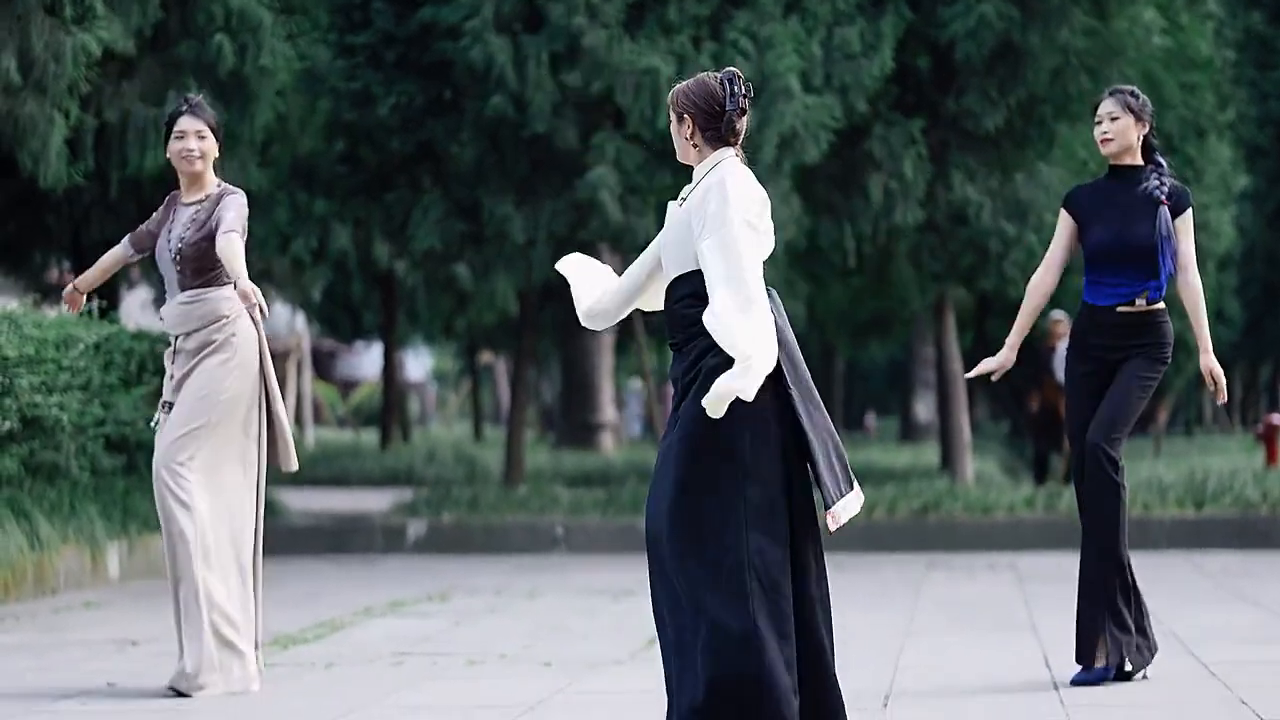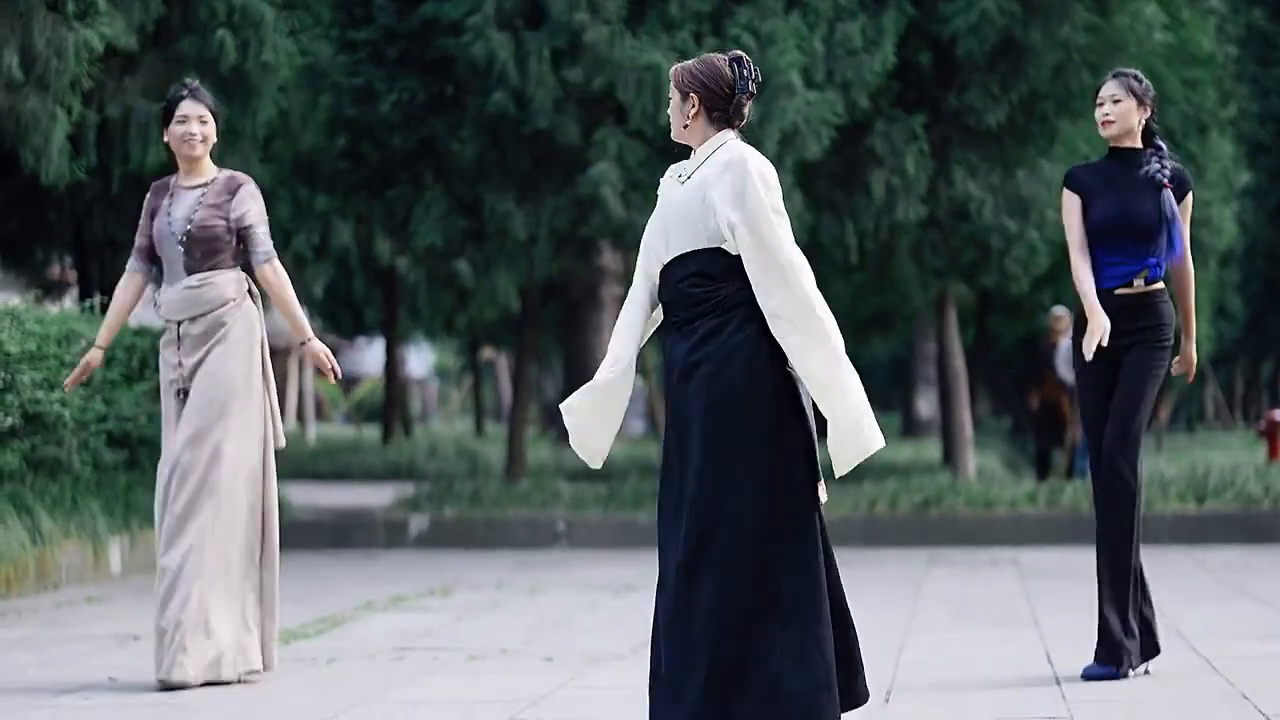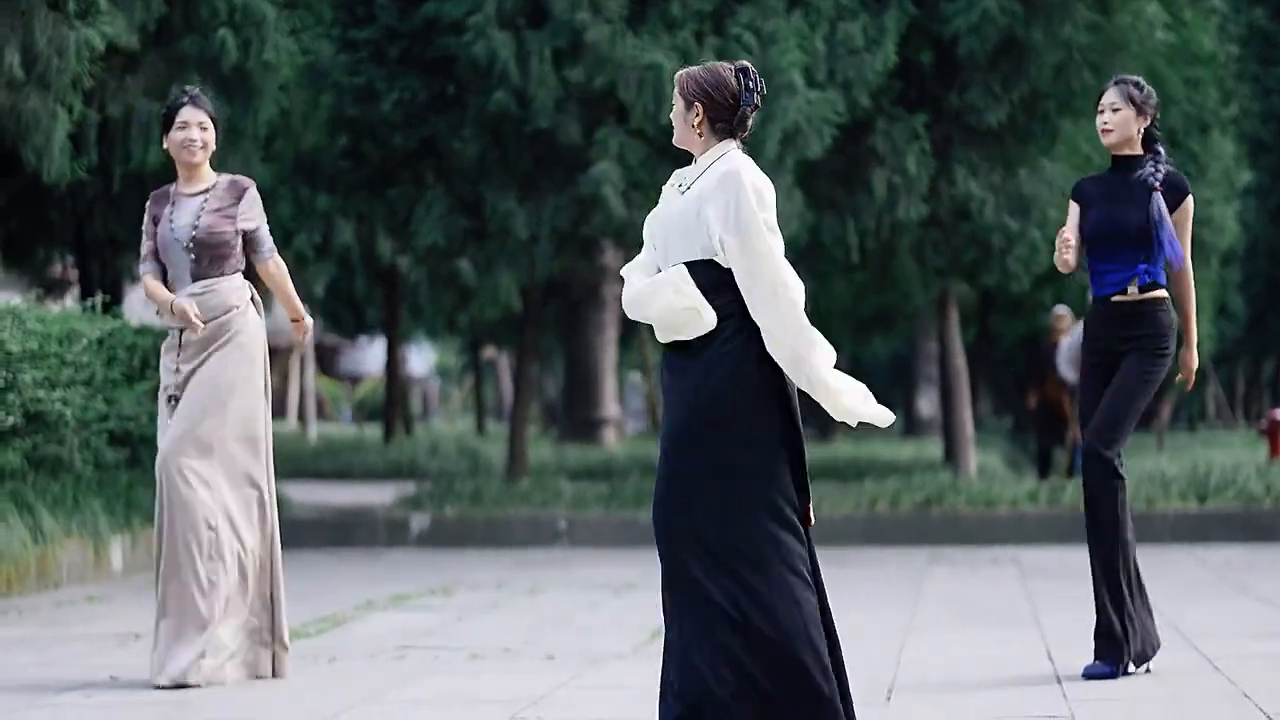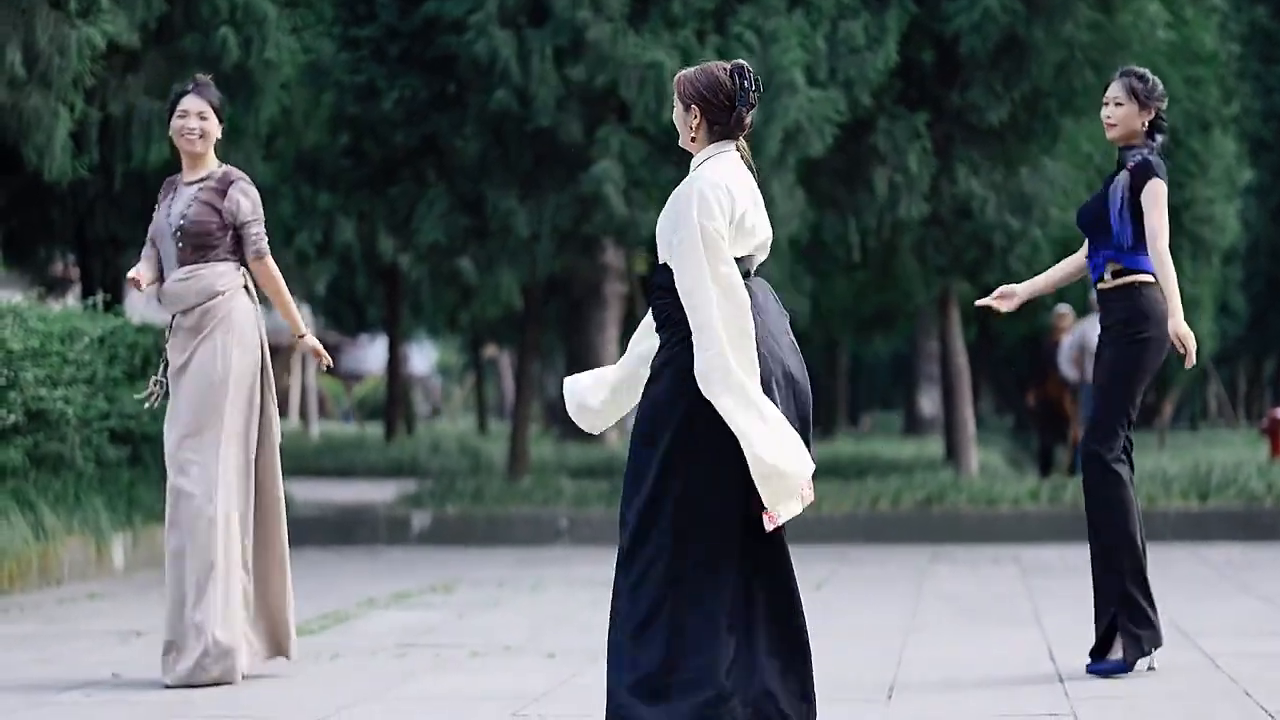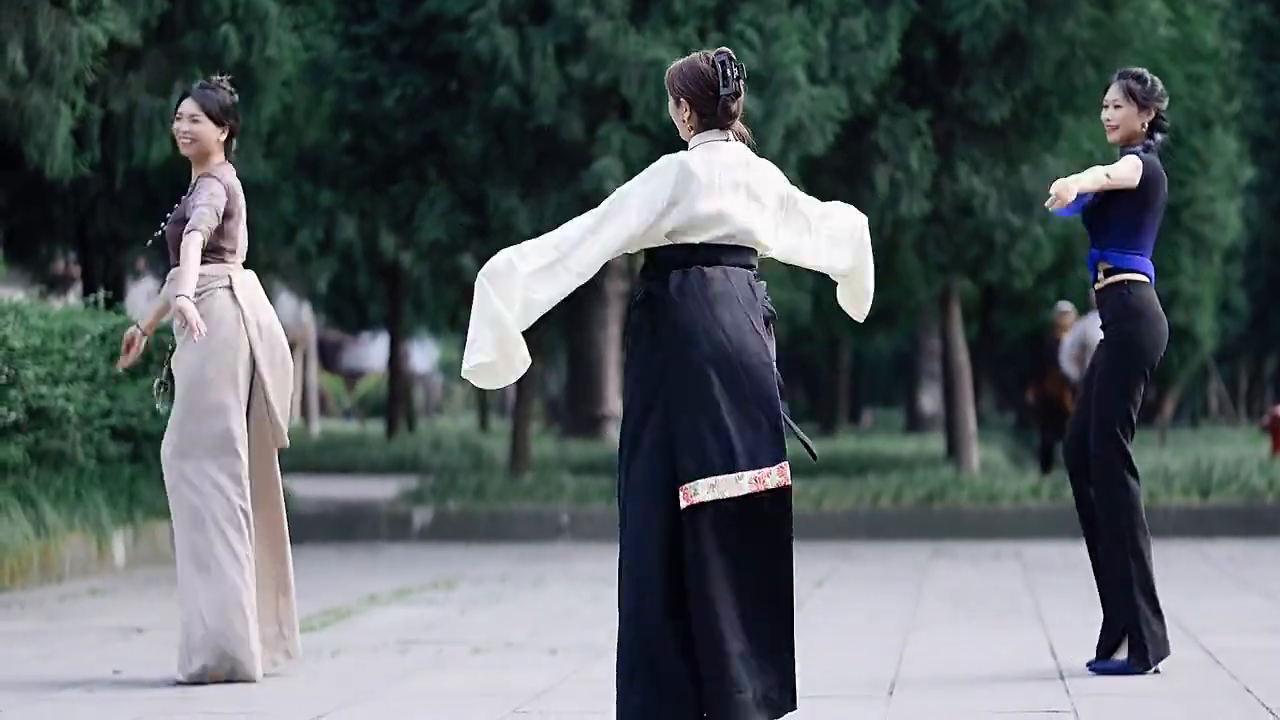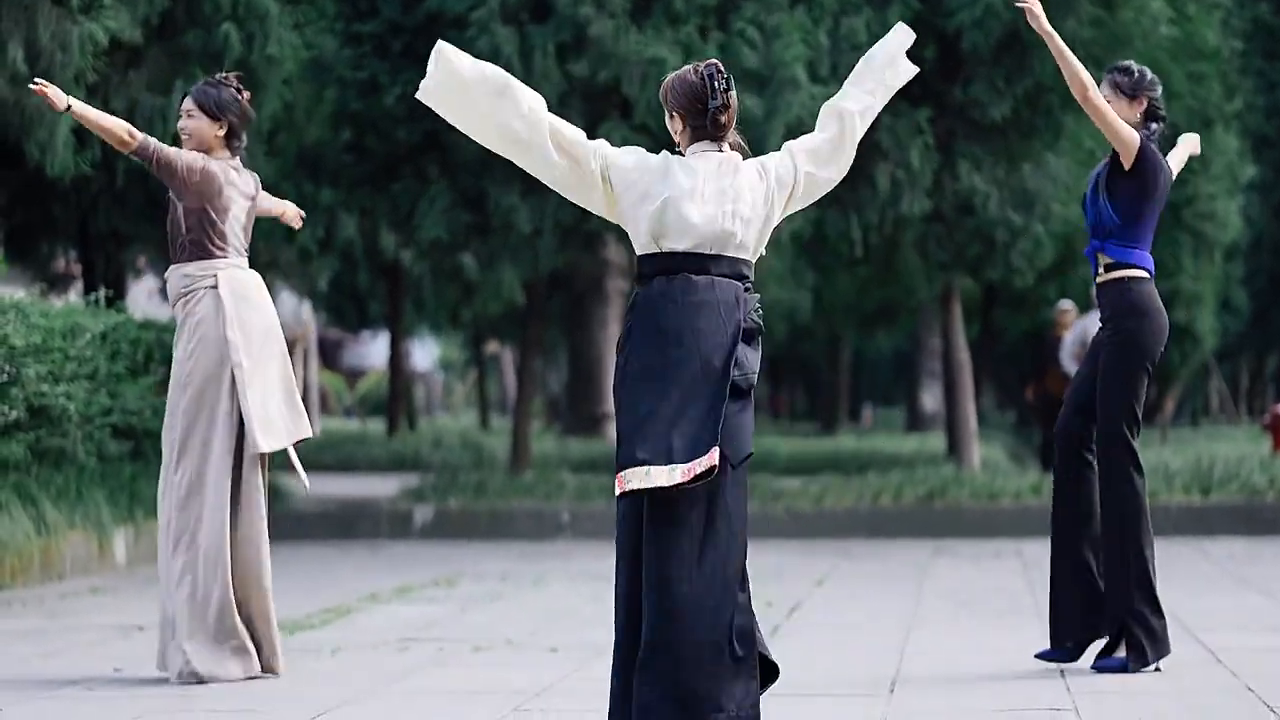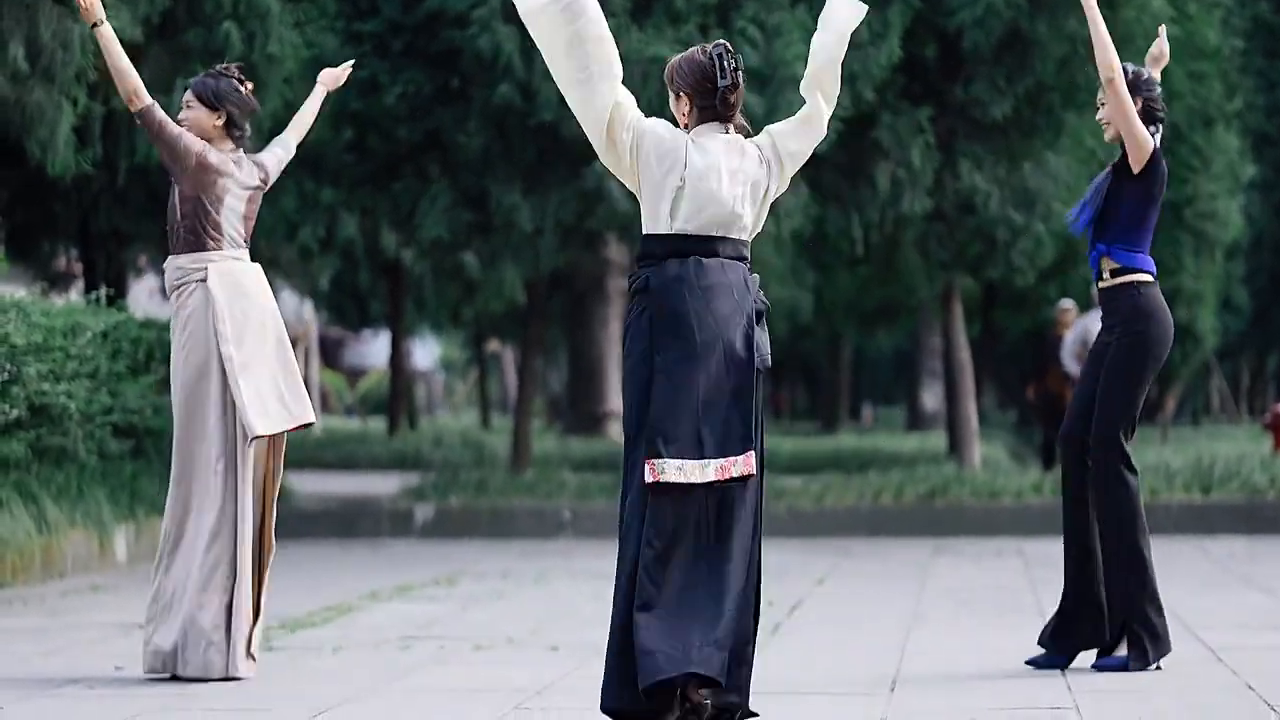
dt=0.2s
person 1, frame 1
left shoulder: (729, 188)
right shoulder: (702, 197)
left elbow: (737, 280)
right elbow: (653, 277)
left wrist: (745, 357)
right wrist: (603, 287)
left hip: (735, 368)
right hip: (717, 370)
left knee: (716, 534)
right knee: (708, 534)
person 1, frame 2
left shoulder: (743, 171)
right shoulder: (681, 181)
left elbow: (783, 276)
right elbow: (653, 279)
left wrist: (832, 383)
right wrist: (606, 382)
left hip: (739, 357)
right hip: (705, 362)
left knee: (739, 521)
right knee: (708, 525)
person 1, frame 3
left shoulder: (737, 182)
right shoulder: (680, 187)
left elbow: (770, 282)
right elbow: (651, 266)
left wrist: (820, 377)
right wrist: (656, 293)
left hip: (731, 362)
right hip: (703, 367)
left knee: (725, 525)
right knee: (733, 528)
person 1, frame 4
left shoulder: (705, 185)
right shoulder: (733, 178)
left elbow: (707, 291)
right elbow: (677, 298)
left wrist: (678, 385)
right wrist: (620, 380)
left hip: (719, 359)
right hip: (750, 342)
left knee: (684, 529)
right knee: (734, 526)
person 1, frame 5
left shoulder: (673, 174)
right shoulder: (763, 176)
left elbow: (594, 235)
right elbow: (830, 227)
left wrist: (512, 293)
right wrist: (852, 273)
left hip: (681, 333)
right hip: (744, 332)
left knee: (674, 511)
right knee: (737, 514)
person 1, frame 6
left shoulder: (649, 174)
right shoulder: (767, 177)
left elbow: (551, 140)
right elbow: (835, 135)
left wrist: (457, 74)
right wrist: (888, 57)
left hip: (664, 337)
right hip: (730, 338)
left knee: (661, 511)
right knee: (708, 509)
person 1, frame 7
left shoulder: (663, 147)
right shoulder: (763, 156)
left elbow: (597, 88)
right elbow: (815, 106)
left hip: (671, 316)
right hip: (735, 317)
left knee: (665, 495)
right knee: (711, 497)
person 2, frame 1
left shoulder: (1172, 196)
right shoulder: (1082, 198)
left elbow: (1187, 275)
right elbow: (1049, 272)
left wrist: (1205, 350)
right wrist: (1010, 347)
left hip: (1146, 342)
right hip: (1088, 341)
left knee: (1098, 449)
right knee: (1087, 467)
left ankle: (1109, 639)
right ankle: (1126, 633)
person 2, frame 2
left shoulder: (1172, 178)
right shoulder: (1080, 178)
left elbow: (1182, 263)
right elbow: (1078, 255)
left wrist: (1189, 337)
right wrist: (1094, 312)
left hip: (1149, 323)
right hip: (1097, 325)
left knee: (1120, 453)
right knee: (1102, 461)
left ankle: (1119, 641)
right ankle: (1132, 632)
person 2, frame 3
left shoulder: (1170, 184)
right shoulder: (1087, 190)
left elbow: (1182, 270)
right elbow: (1068, 261)
left wrist: (1189, 342)
right wrist: (1061, 249)
left hip: (1147, 332)
right hip: (1101, 333)
left knee: (1100, 454)
right knee: (1100, 463)
left ankle: (1121, 635)
right ankle: (1133, 631)
person 2, frame 4
left shoulder: (1150, 168)
right shoulder: (1122, 174)
left elbow: (1159, 245)
right elbow: (1088, 256)
left wrist: (1176, 313)
right wrist: (1023, 292)
left hip: (1138, 317)
right hip: (1119, 323)
left knee: (1100, 452)
right knee: (1109, 458)
left ankle: (1130, 630)
right ankle: (1130, 626)
person 2, frame 5
left shoulder: (1140, 163)
right shoulder: (1139, 174)
left elbow: (1104, 173)
left wrist: (1077, 182)
left hip: (1132, 321)
right hip: (1125, 325)
left knee: (1108, 457)
right knee: (1082, 452)
left ankle: (1139, 636)
right ankle: (1130, 620)
person 2, frame 6
left shoulder: (1136, 151)
right shoulder: (1153, 163)
left elbow: (1087, 95)
right elbow: (1174, 163)
right wrist: (1186, 147)
left hip: (1130, 314)
right hip: (1123, 318)
left knee: (1115, 454)
right knee: (1071, 443)
left ankle: (1139, 635)
right ankle: (1084, 617)
person 2, frame 7
left shoulder: (1144, 156)
right shoulder: (1133, 163)
left elbow: (1117, 83)
left wrist: (1091, 9)
right wrist: (1153, 69)
left hip: (1136, 319)
right hip: (1119, 322)
left knee: (1107, 453)
right knee: (1077, 446)
left ankle: (1141, 635)
right ankle: (1082, 623)
person 3, frame 1
left shoulder: (231, 200)
right shoulder: (174, 206)
left elbow: (232, 254)
right elbow: (133, 246)
left wrist: (241, 287)
right wrist: (86, 279)
left hip: (225, 348)
right hip: (187, 354)
left knee: (181, 473)
right knee: (204, 489)
left ankle: (215, 655)
right ankle: (224, 646)
person 3, frame 2
left shoulder: (238, 189)
right shoulder: (158, 194)
left elbow: (266, 262)
right elbow: (136, 272)
left wrist: (306, 336)
right wrist: (99, 344)
left hip: (229, 331)
right hip: (181, 340)
left knee: (213, 471)
right knee: (195, 475)
left ankle: (211, 642)
right ankle: (223, 639)
person 3, frame 3
left shoulder: (240, 191)
right shoulder: (158, 203)
left elbow: (266, 258)
right elbow: (148, 278)
left wrist: (298, 315)
right wrist: (173, 303)
left hip: (231, 338)
right hip: (183, 347)
left knee: (187, 463)
right knee: (218, 482)
left ankle: (211, 645)
right ankle: (241, 641)
person 3, frame 4
left shoulder: (235, 184)
right shoulder: (169, 190)
left elbow: (259, 261)
right elbow: (151, 263)
left wrist: (302, 328)
right wrist: (139, 277)
left hip: (224, 328)
right hip: (186, 335)
left knee: (202, 469)
right knee: (206, 468)
left ankle: (214, 644)
right ankle: (246, 629)
person 3, frame 5
left shoulder: (213, 181)
right shoulder: (215, 183)
left elbow: (194, 239)
right elbow: (192, 252)
left wrist: (183, 297)
right wrist: (147, 322)
left hip: (221, 322)
right hip: (215, 326)
left knee: (203, 465)
right knee: (233, 474)
left ankle: (229, 641)
right ankle: (255, 633)
person 3, frame 6
left shoulder: (203, 173)
right shoulder: (245, 182)
left elbow: (131, 139)
left wrist: (68, 103)
right wrist: (280, 208)
left hip: (213, 321)
right hip: (242, 314)
left knee: (205, 470)
right knee: (224, 473)
left ankle: (212, 646)
right ankle: (242, 640)
person 3, frame 7
left shoulder: (197, 160)
right shoulder: (253, 168)
left elbow: (134, 98)
right elbow: (291, 139)
right wrist: (321, 87)
left hip: (211, 309)
right hip: (246, 302)
left knee: (215, 460)
right knee: (240, 458)
left ankle: (215, 640)
right ankle: (229, 632)
